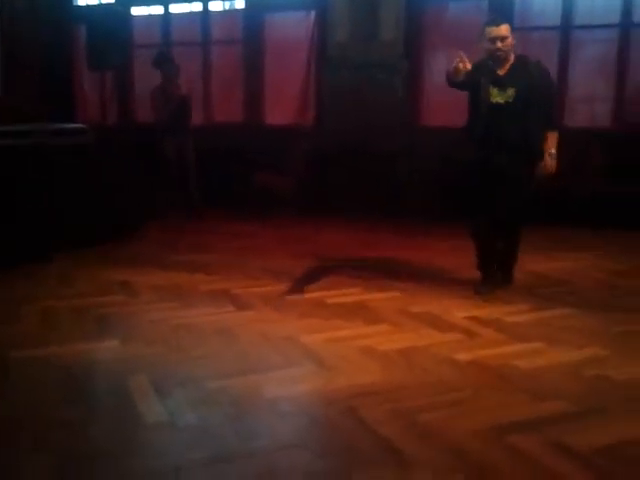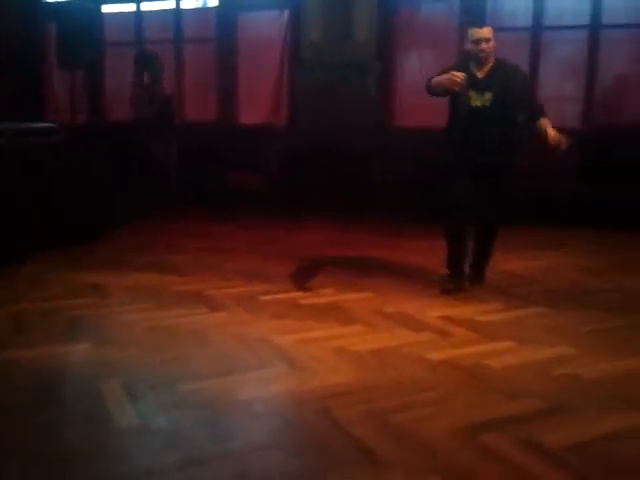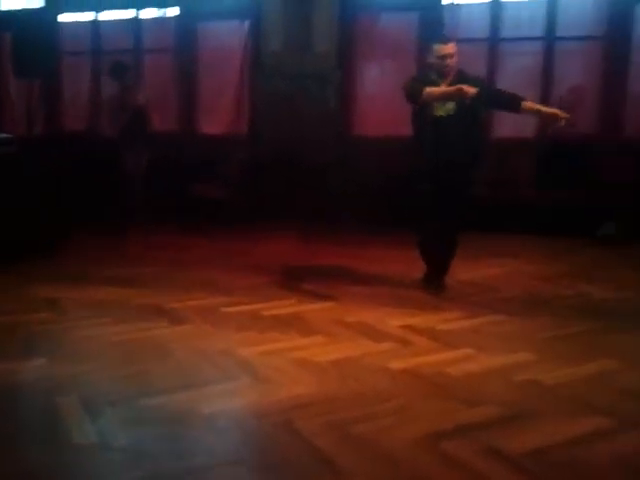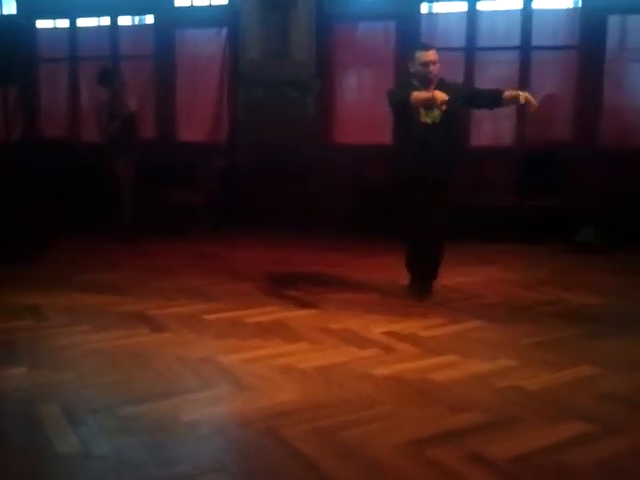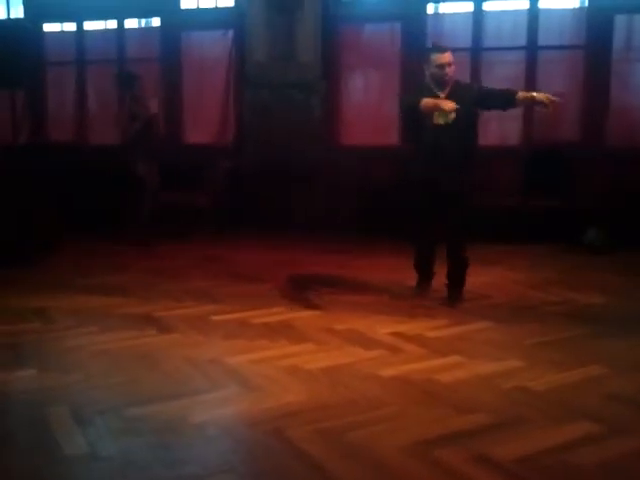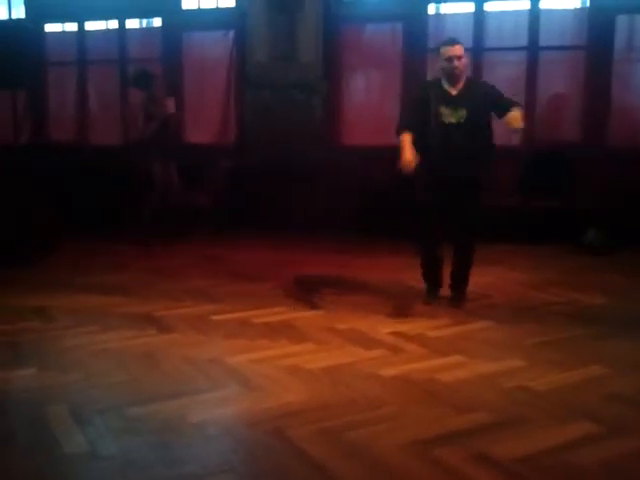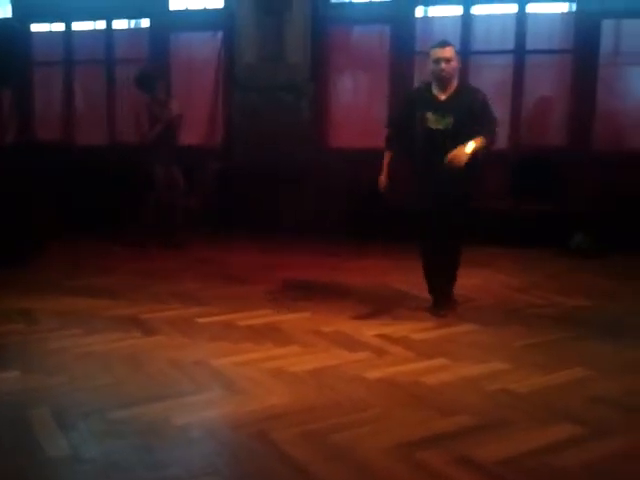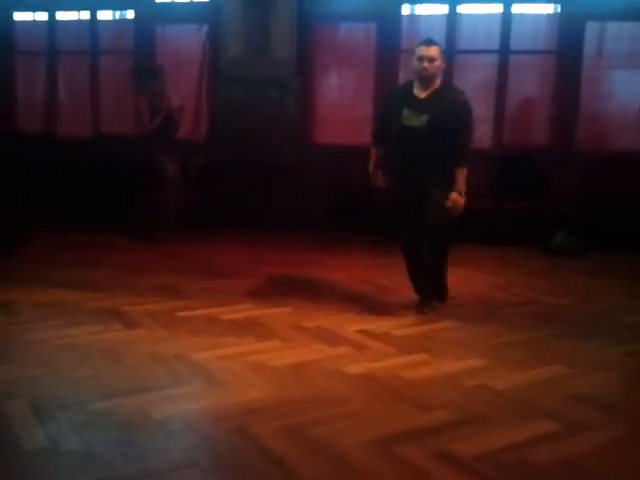
dt=0.2s
person 1, frame 1
left shoulder: (534, 71)
right shoulder: (479, 71)
left elbow: (549, 116)
right elbow: (455, 80)
left wrist: (549, 152)
right wrist: (457, 70)
left hip: (520, 158)
right hip: (485, 157)
left knee: (511, 216)
right knee: (483, 217)
left ankle: (505, 270)
right ankle: (488, 273)
person 1, frame 2
left shoulder: (512, 74)
right shoulder: (458, 72)
left elbow: (532, 107)
right elbow: (433, 86)
left wrist: (549, 130)
right wrist: (445, 79)
left hip: (498, 159)
right hip: (463, 158)
left knee: (488, 217)
right knee: (457, 213)
left ankle: (478, 269)
right ankle: (455, 272)
person 1, frame 3
left shoulder: (473, 83)
right shoulder: (419, 82)
left elbow: (505, 99)
right elbow: (415, 95)
left wrist: (542, 110)
right wrist: (450, 90)
left hip: (459, 167)
right hip: (429, 166)
left knee: (450, 223)
right knee: (428, 221)
left ankle: (439, 274)
right ankle: (432, 269)
person 1, frame 4
left shoulder: (452, 90)
right shoulder: (401, 91)
left elbow: (486, 96)
right elbow: (405, 99)
left wrist: (517, 95)
right wrist: (431, 96)
left hip: (441, 172)
right hip: (412, 172)
left knee: (436, 228)
right knee: (413, 228)
left ankle: (427, 280)
right ankle: (416, 277)
person 1, frame 5
left shoulder: (468, 92)
right shoulder: (418, 95)
left elbow: (502, 97)
right elbow: (414, 105)
left wrist: (532, 96)
right wrist: (439, 103)
left hip: (458, 175)
right hip: (426, 175)
left knee: (456, 232)
right knee: (425, 229)
left ankle: (456, 287)
right ankle: (424, 277)
person 1, frame 6
left shoulder: (481, 90)
right shoulder: (424, 91)
left elbow: (501, 103)
right elbow: (405, 123)
left wrist: (515, 111)
right wrist: (407, 149)
left hip: (469, 176)
right hip: (435, 176)
left knee: (464, 234)
right knee: (432, 233)
left ankle: (459, 288)
right ankle: (432, 285)
person 1, frame 7
left shoulder: (473, 97)
right shoulder: (417, 97)
left elbow: (488, 132)
right elbow: (395, 133)
left wrist: (469, 147)
right wrist: (385, 171)
left hip: (457, 181)
right hip: (425, 180)
left knee: (451, 239)
right knee: (429, 240)
left ankle: (446, 292)
right ankle: (439, 294)
person 1, frame 8
left shoulder: (454, 99)
right shoulder: (399, 95)
left elbow: (462, 148)
right elbow: (381, 134)
left wrist: (459, 189)
right wrist: (375, 167)
left hip: (438, 183)
right hip: (405, 181)
left knee: (436, 238)
right knee: (411, 240)
left ankle: (436, 289)
right ankle: (426, 292)
person 2, frame 1
left shoulder: (180, 89)
right shoulder: (158, 91)
left elbow: (187, 113)
right elbow: (160, 118)
left wrist: (184, 98)
right wrist: (175, 100)
left hip: (183, 134)
right hip: (168, 136)
left knee: (190, 169)
right knee: (173, 172)
left ankle: (193, 205)
right ankle: (175, 206)
person 2, frame 2
left shoulder: (164, 88)
right shoulder: (143, 90)
right elbow: (144, 117)
left wrist: (167, 98)
right wrist: (159, 99)
left hip: (167, 133)
right hip: (153, 135)
left knee: (170, 170)
right knee: (158, 171)
person 2, frame 3
left shoulder: (136, 98)
right shoulder: (114, 100)
left elbow: (145, 123)
right elbow: (114, 128)
left wrist: (141, 107)
right wrist: (131, 109)
left hip: (139, 144)
right hip: (126, 146)
left knee: (138, 180)
right knee: (133, 181)
left ankle: (137, 217)
right ankle: (133, 218)
person 2, frame 4
left shoulder: (126, 104)
right shoulder: (104, 107)
left elbow: (134, 130)
right elbow: (105, 134)
left wrist: (131, 114)
right wrist: (121, 117)
left hip: (129, 150)
right hip: (116, 152)
left knee: (127, 187)
right knee: (124, 187)
left ankle: (125, 226)
right ankle: (125, 227)
person 2, frame 5
left shoulder: (146, 107)
right shoulder: (126, 109)
left elbow: (153, 132)
right elbow: (126, 135)
left wrist: (152, 116)
right wrist: (142, 119)
left hip: (148, 152)
right hip: (135, 154)
left knee: (151, 188)
right knee: (144, 189)
right ankle: (141, 230)
person 2, frame 6
left shoulder: (162, 105)
right shoulder: (142, 108)
left elbow: (171, 132)
right elbow: (143, 135)
left wrist: (170, 117)
right wrist: (159, 118)
left hip: (164, 152)
right hip: (151, 154)
left knee: (173, 187)
right knee: (157, 190)
person 2, frame 7
left shoulder: (166, 108)
right shoulder: (144, 110)
left elbow: (173, 135)
right elbow: (146, 138)
left wrist: (175, 120)
right wrist: (163, 121)
left hip: (168, 156)
right hip: (154, 158)
left knee: (178, 189)
right knee: (157, 195)
left ankle: (170, 233)
person 2, frame 8
left shoulder: (165, 101)
right shoulder: (143, 101)
left elbow: (174, 128)
right elbow: (147, 128)
left wrist: (176, 112)
right wrist: (164, 112)
left hip: (167, 147)
right hip: (154, 149)
right knee: (169, 178)
left ankle: (149, 227)
